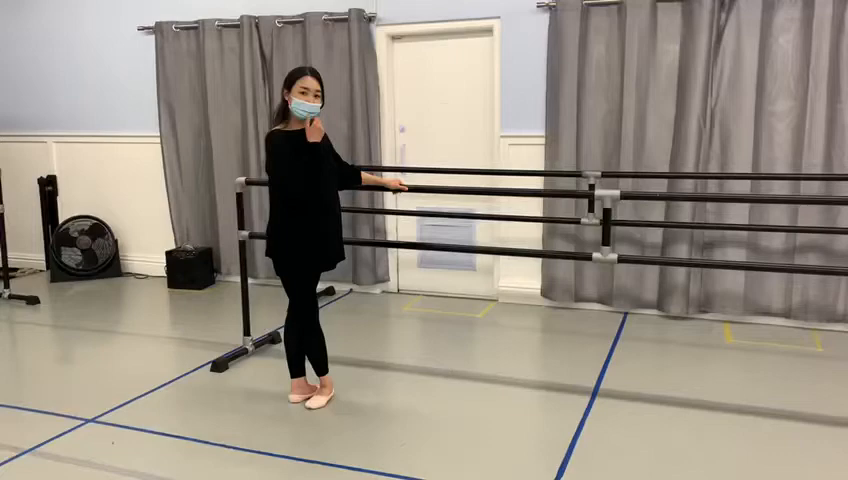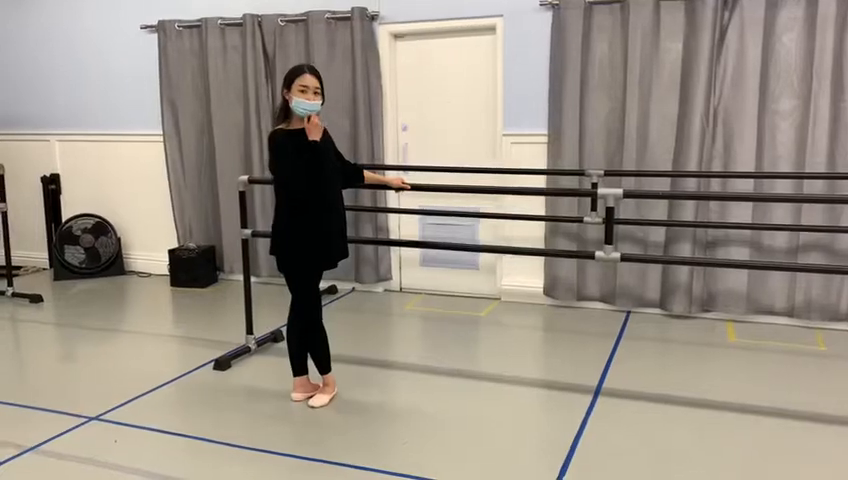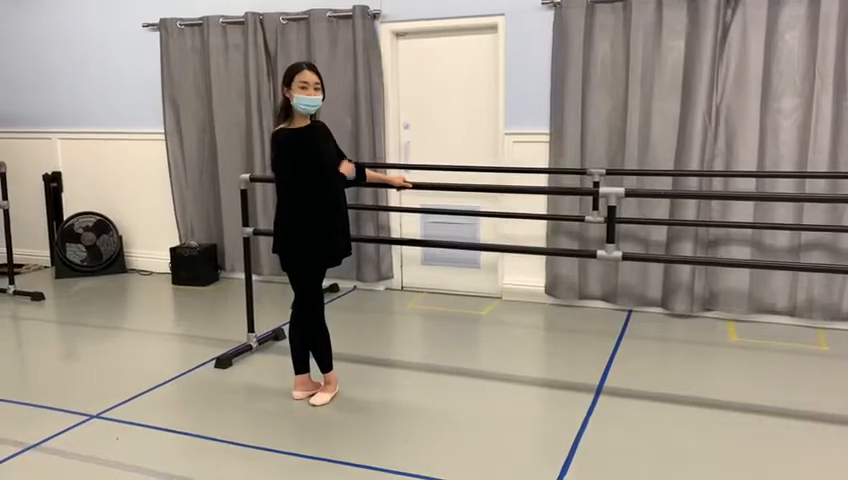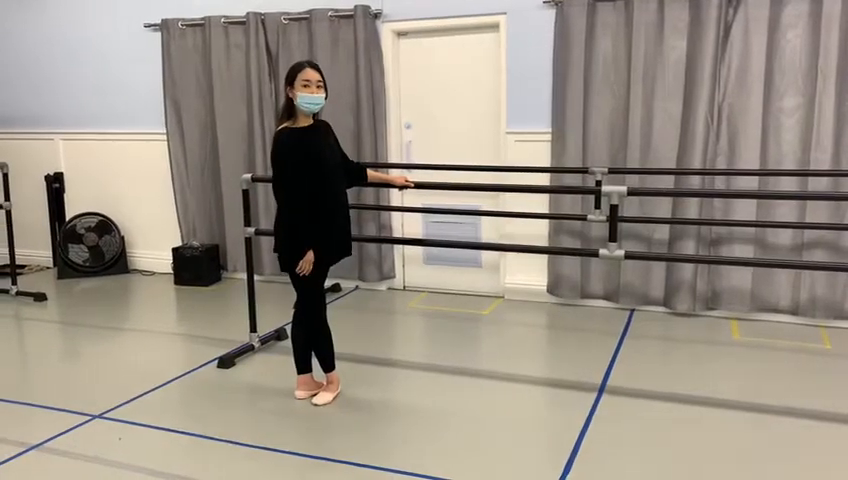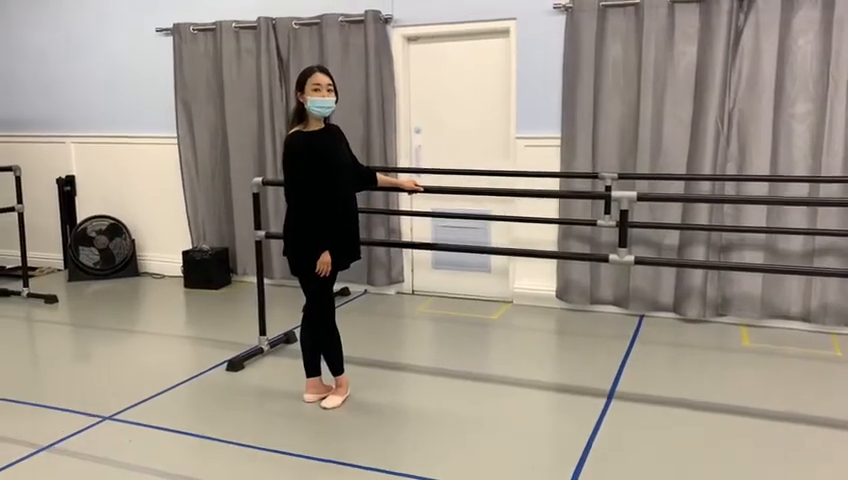
dt=0.5s
person 1, frame 1
left shoulder: (315, 134)
right shoulder: (278, 139)
left elbow: (342, 173)
right elbow: (300, 187)
left wrist: (384, 181)
right wrist: (313, 143)
left hip: (314, 233)
right hip: (292, 237)
left knee: (300, 307)
right knee: (305, 308)
left ankle: (299, 383)
right ankle: (324, 381)
person 1, frame 2
left shoulder: (318, 132)
right shoulder: (280, 139)
left elbow: (345, 171)
right elbow: (304, 186)
left wrist: (387, 180)
right wrist: (313, 142)
left hip: (318, 231)
right hip: (296, 236)
left knee: (303, 306)
right knee: (307, 306)
left ankle: (301, 383)
right ankle: (326, 379)
person 1, frame 3
left shoulder: (319, 130)
right shoulder: (283, 139)
left elbow: (347, 167)
right elbow: (301, 188)
left wrist: (387, 179)
right wrist: (340, 174)
left hip: (319, 231)
right hip: (299, 234)
left knee: (305, 304)
right knee: (310, 305)
left ankle: (302, 380)
right ankle: (328, 378)
person 1, frame 4
left shoulder: (323, 129)
right shoulder: (286, 139)
left elbow: (347, 170)
right elbow: (287, 197)
left wrist: (389, 179)
right wrist: (304, 246)
left hip: (323, 233)
right hip: (300, 238)
left knee: (308, 304)
right knee: (312, 305)
left ankle: (305, 380)
right ankle: (330, 377)
person 1, frame 5
left shoulder: (334, 133)
right shoulder: (297, 142)
left elbow: (357, 174)
right elbow: (300, 200)
left wrist: (399, 183)
right wrist: (320, 247)
left hip: (332, 236)
right hip: (309, 241)
left knee: (316, 308)
right knee: (322, 308)
left ankle: (313, 384)
right ankle: (340, 380)
